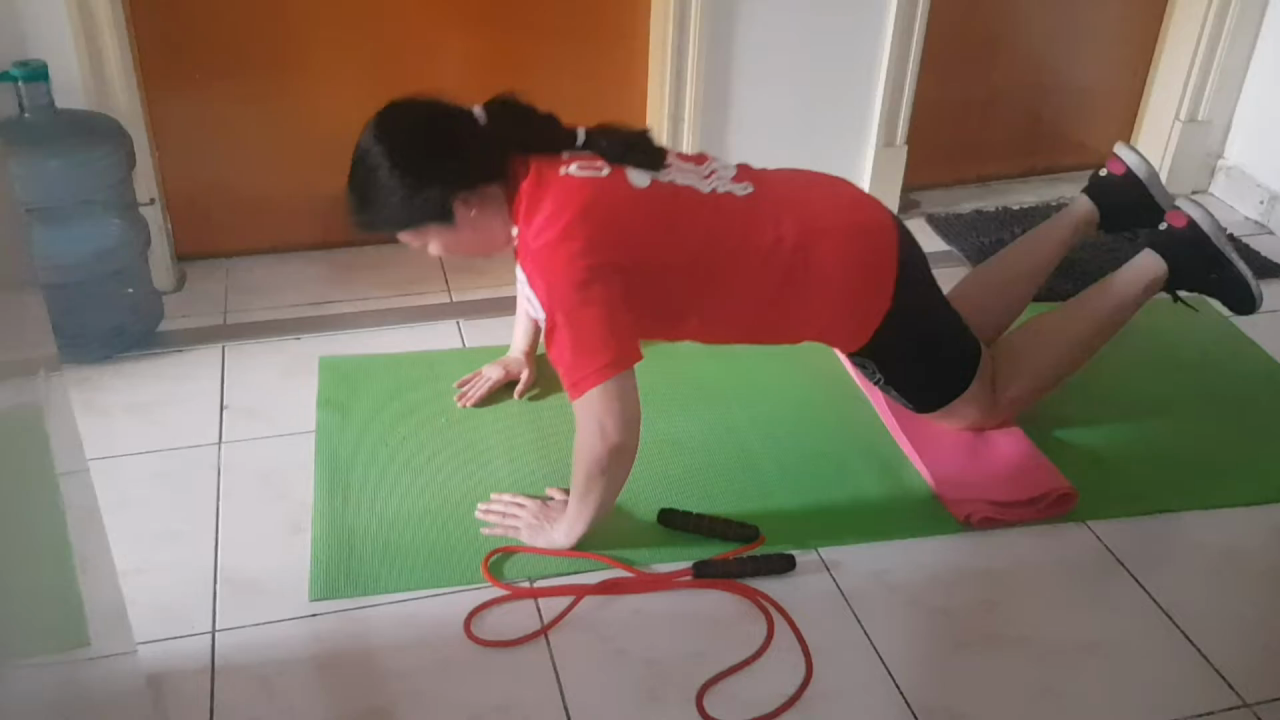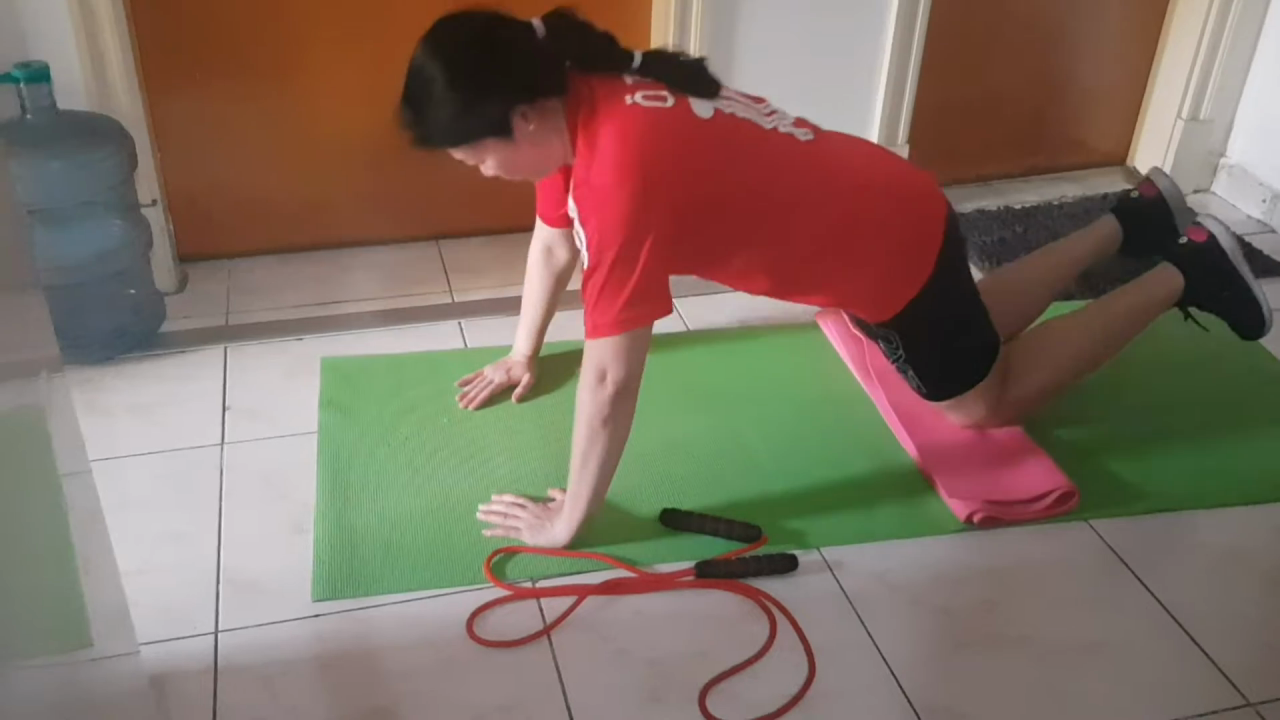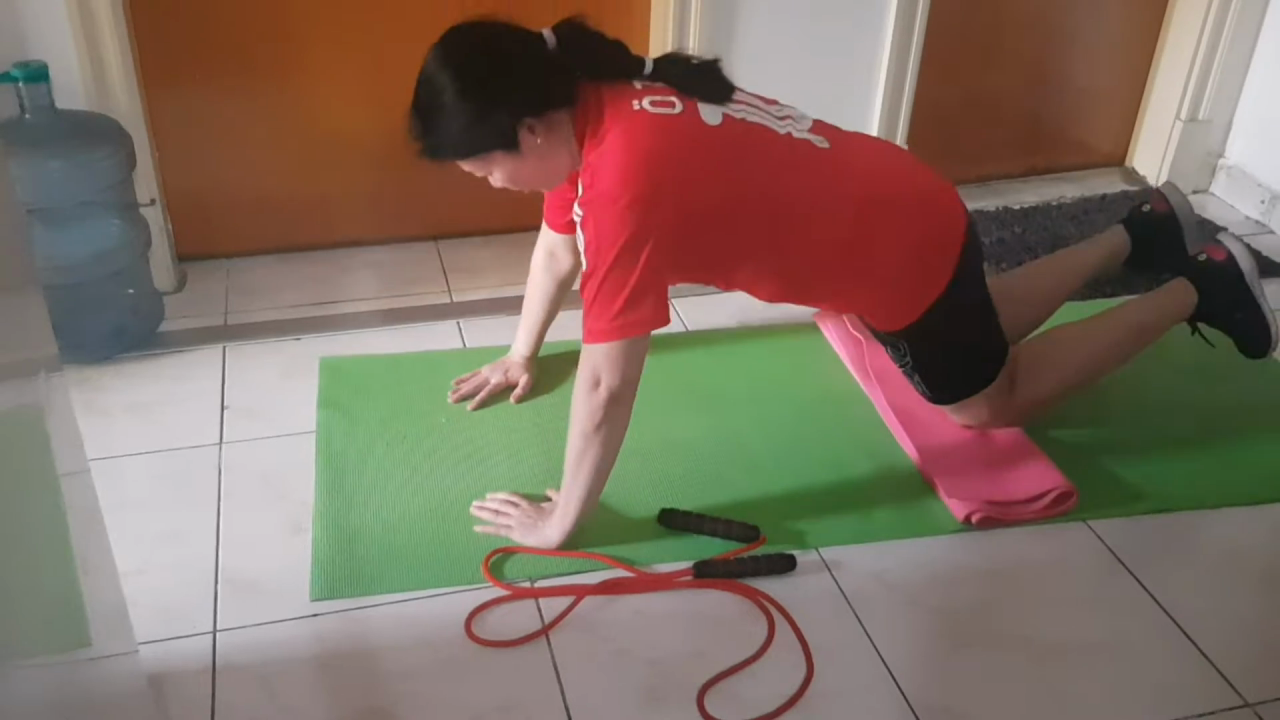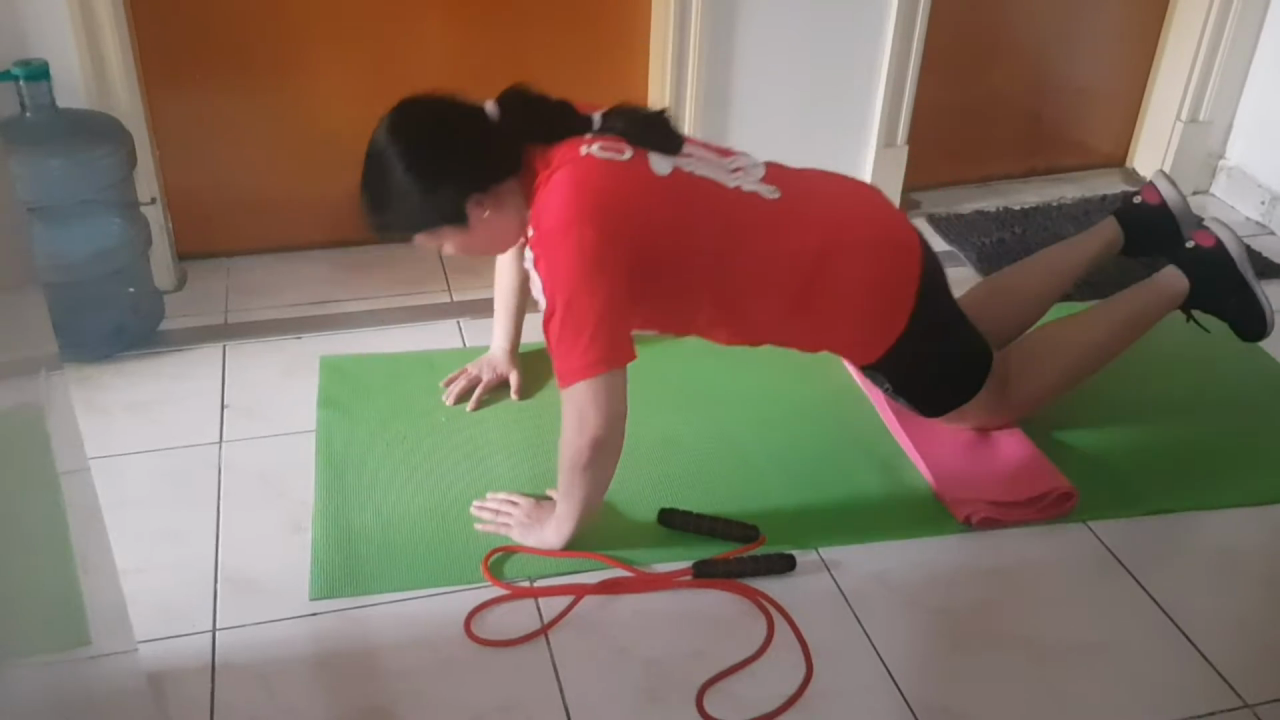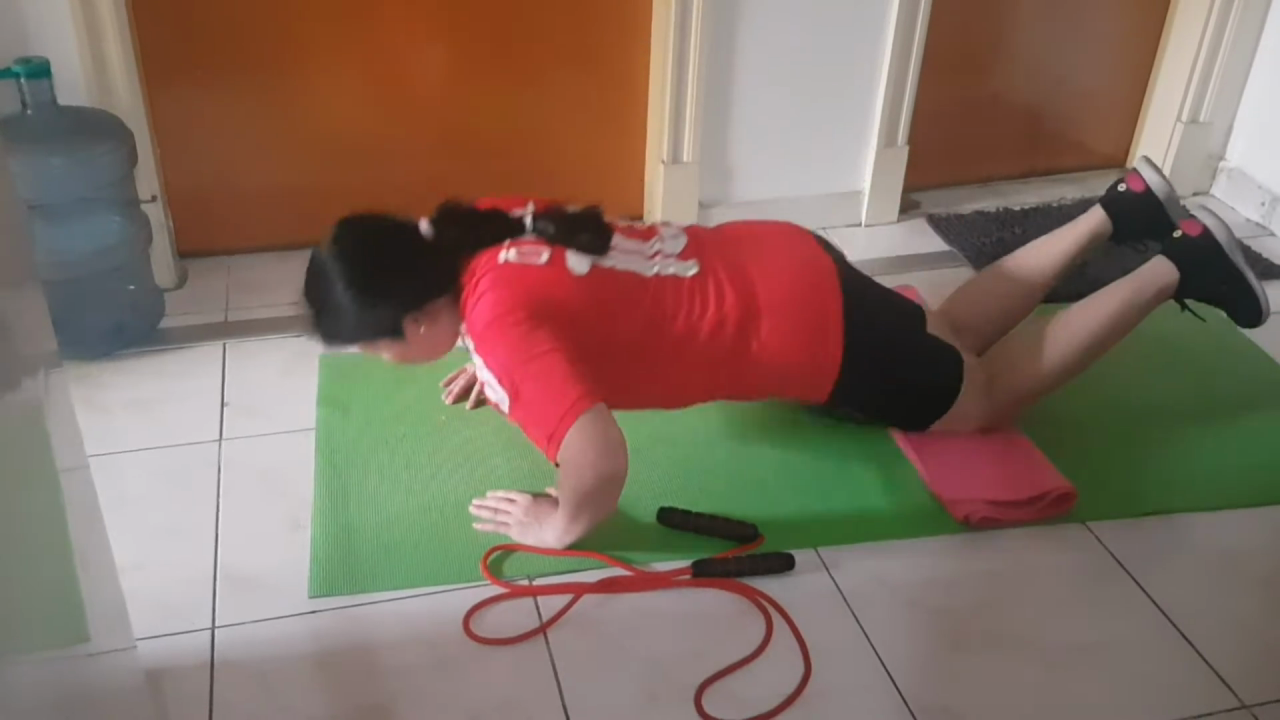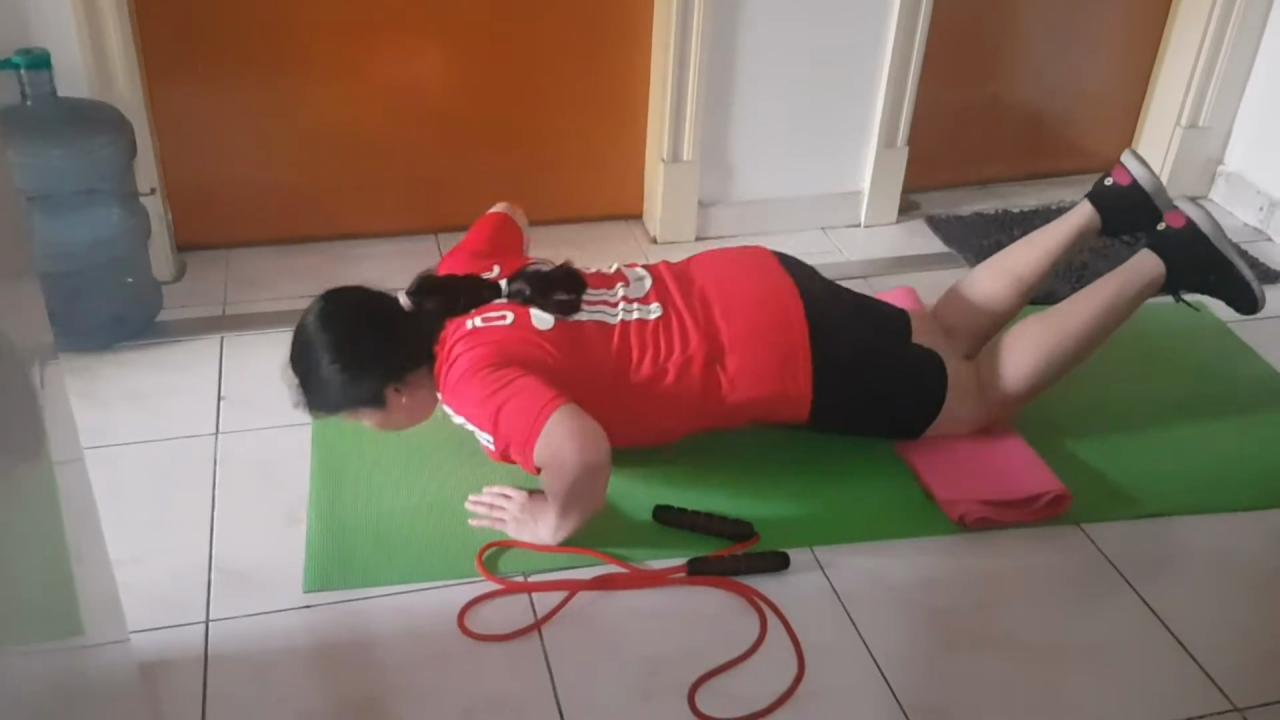
dt=0.3s
person 1, frame 1
left shoulder: (564, 240)
right shoulder: (523, 166)
left elbow: (611, 432)
left wrist: (569, 526)
right wrist: (518, 357)
left hip: (847, 272)
right hip: (822, 222)
left knee: (989, 397)
right knee: (959, 334)
left ankle: (1163, 259)
right ankle: (1103, 198)
person 1, frame 2
left shoulder: (620, 165)
right shoulder: (576, 100)
left elbow: (611, 377)
right elbow: (552, 240)
left wrist: (568, 518)
right wrist: (522, 356)
left hip: (892, 241)
right hip: (866, 204)
left knee: (996, 398)
right knee: (977, 333)
left ankle: (1181, 271)
right ankle: (1129, 220)
person 1, frame 3
left shoulder: (623, 177)
right shoulder: (586, 107)
left elbow: (607, 386)
right elbow: (558, 240)
left wrist: (561, 519)
right wrist: (521, 355)
left hip: (905, 245)
right hip: (881, 202)
left knee: (997, 399)
right knee: (981, 335)
left ankle: (1196, 287)
right ankle: (1139, 232)
person 1, frame 4
left shoulder: (571, 222)
right shoulder: (534, 153)
left elbow: (594, 426)
left wrist: (560, 525)
right wrist: (502, 352)
left hip: (864, 283)
right hip: (845, 229)
left knee: (994, 400)
right knee: (968, 338)
left ankle: (1183, 278)
right ankle: (1131, 223)
person 1, frame 5
left shoulder: (496, 324)
right shoulder: (472, 244)
left elbow: (602, 464)
left wrist: (558, 524)
left hip: (801, 331)
right hip: (775, 266)
left knee: (988, 392)
right knee: (957, 335)
left ankle: (1174, 269)
right ankle: (1120, 210)
person 1, frame 6
left shoulder: (470, 379)
right shoulder: (454, 291)
left elbow: (582, 454)
right elbow: (506, 215)
left wrist: (553, 521)
left hip: (772, 354)
right hip: (748, 286)
left knee: (981, 394)
right knee: (947, 335)
left ankle: (1160, 260)
right ankle: (1108, 205)
